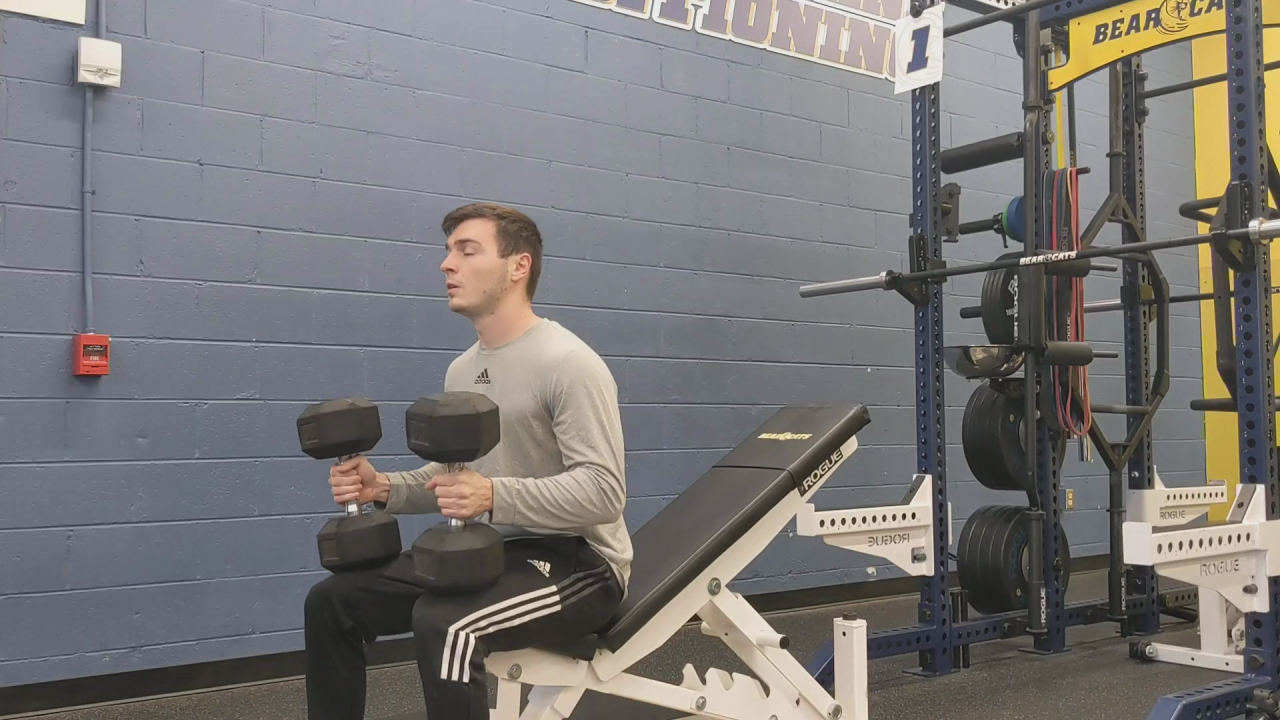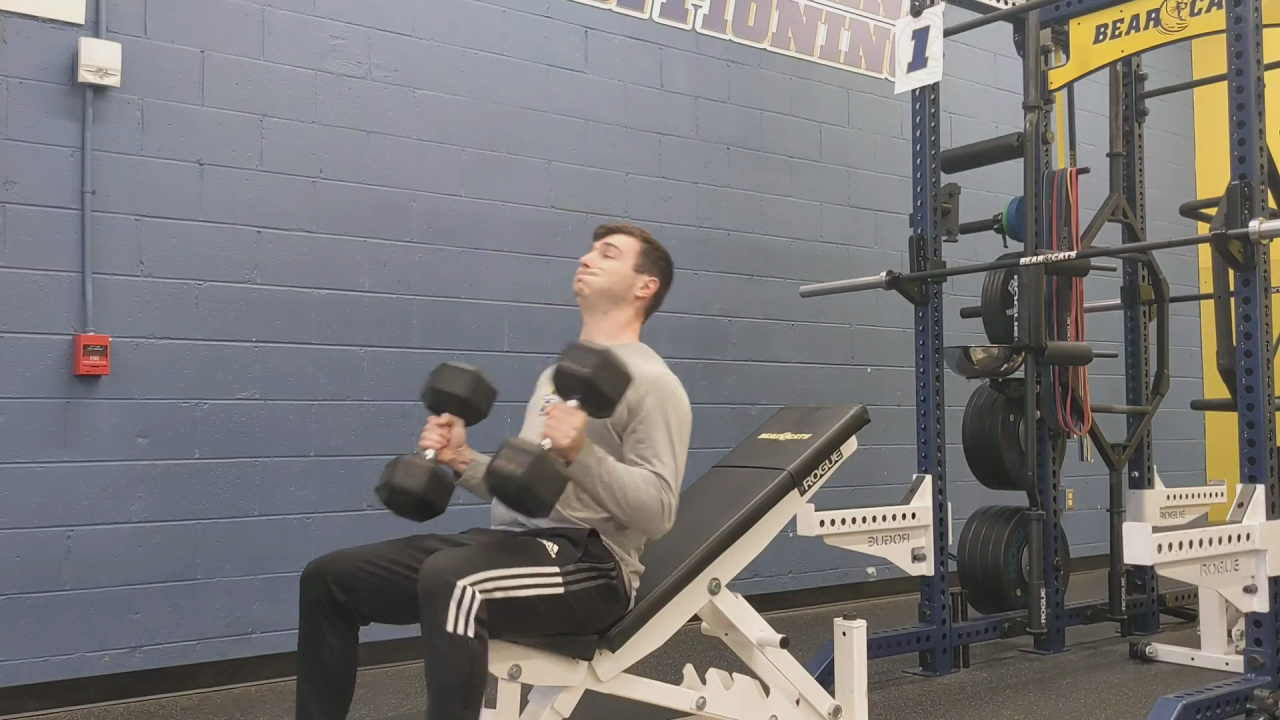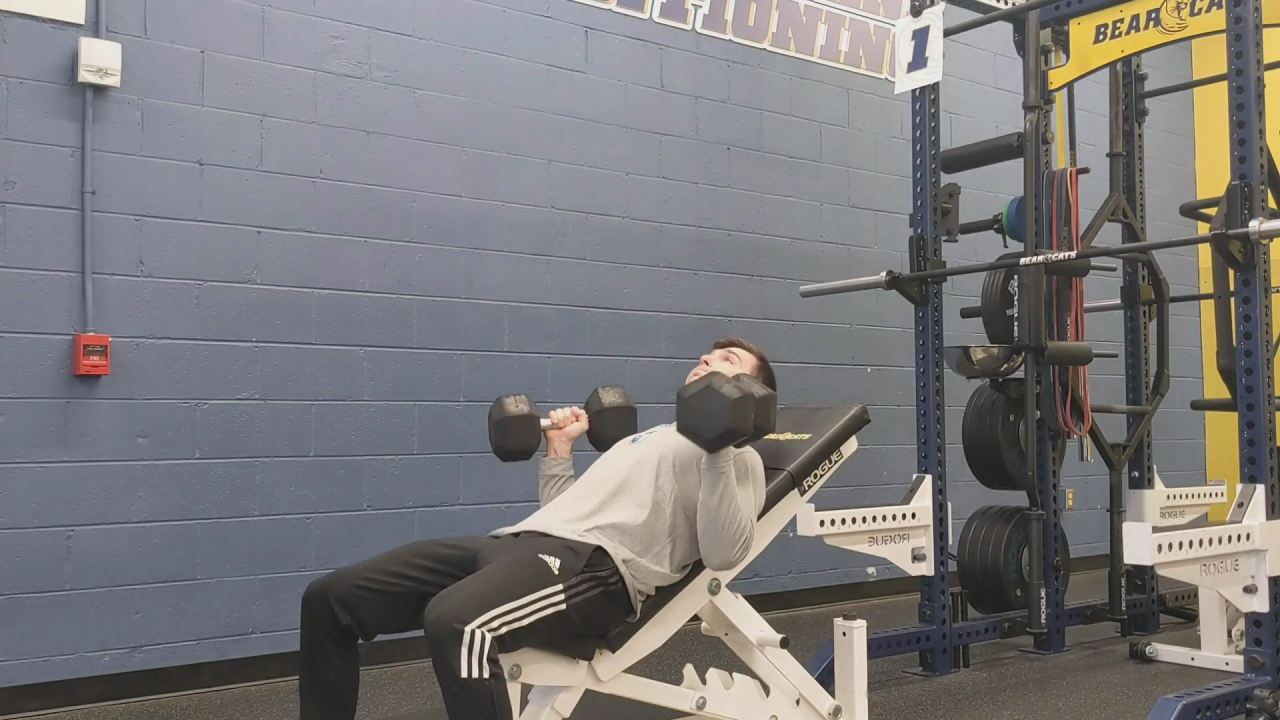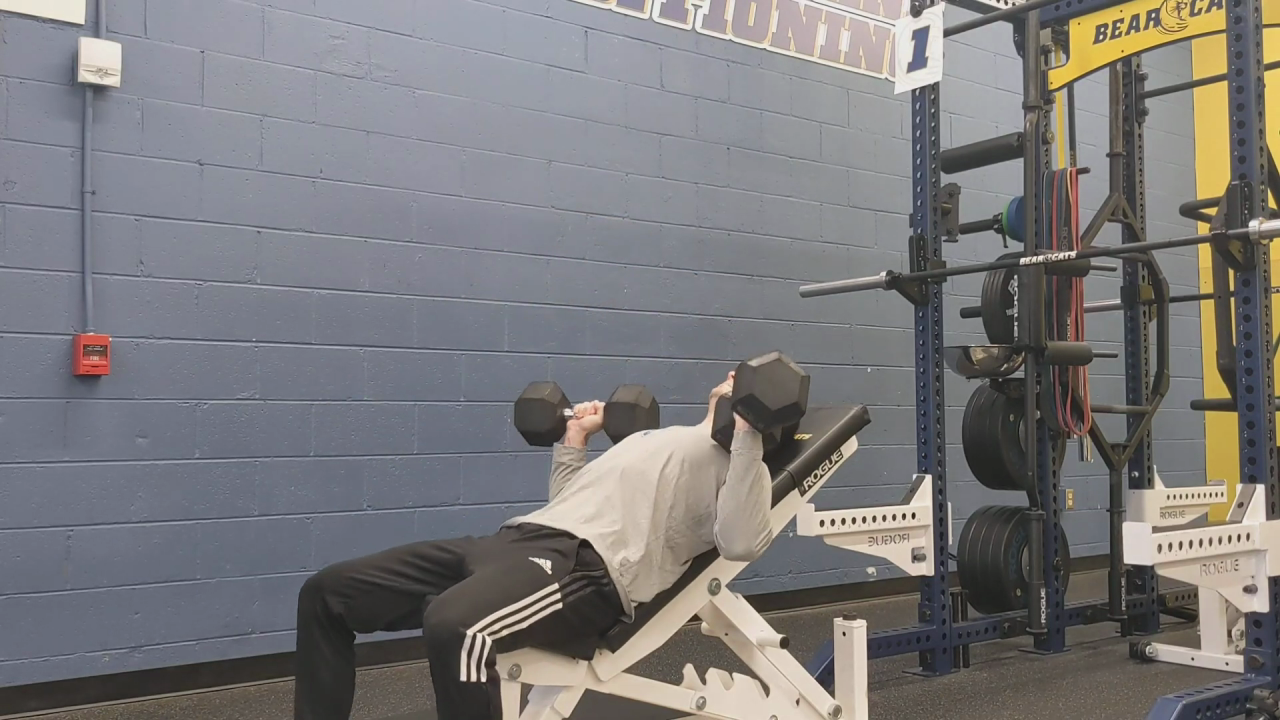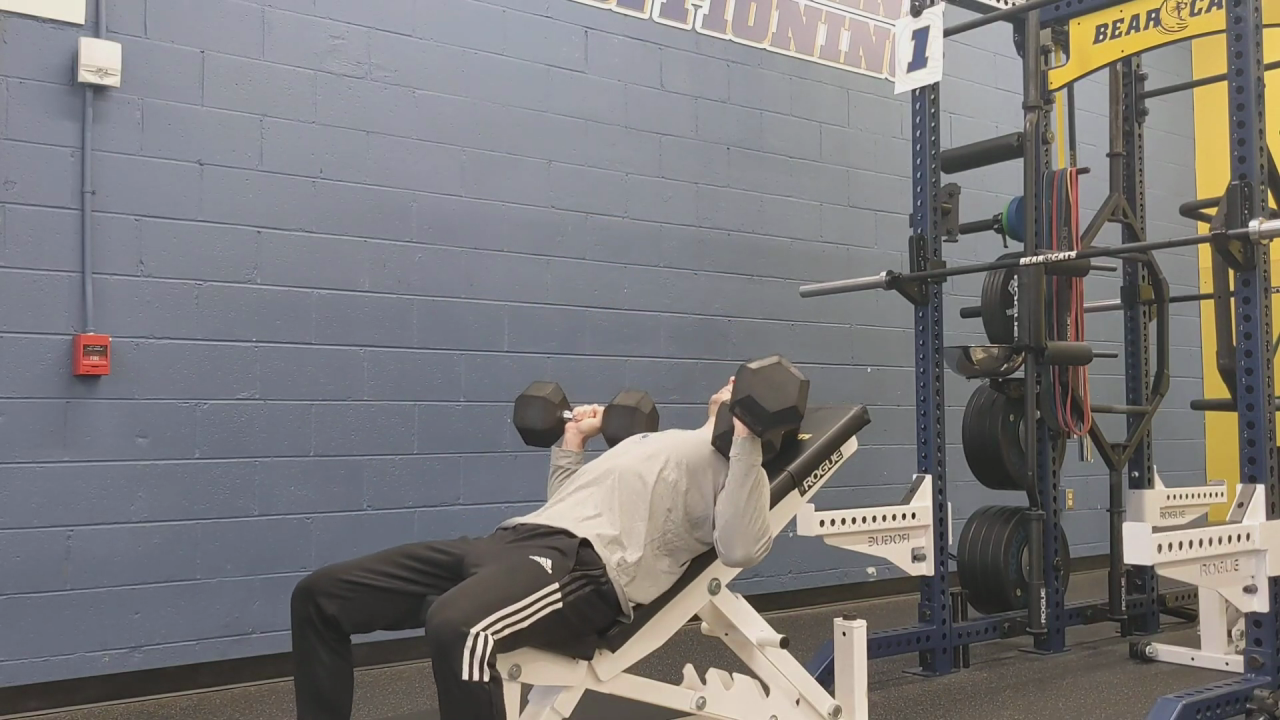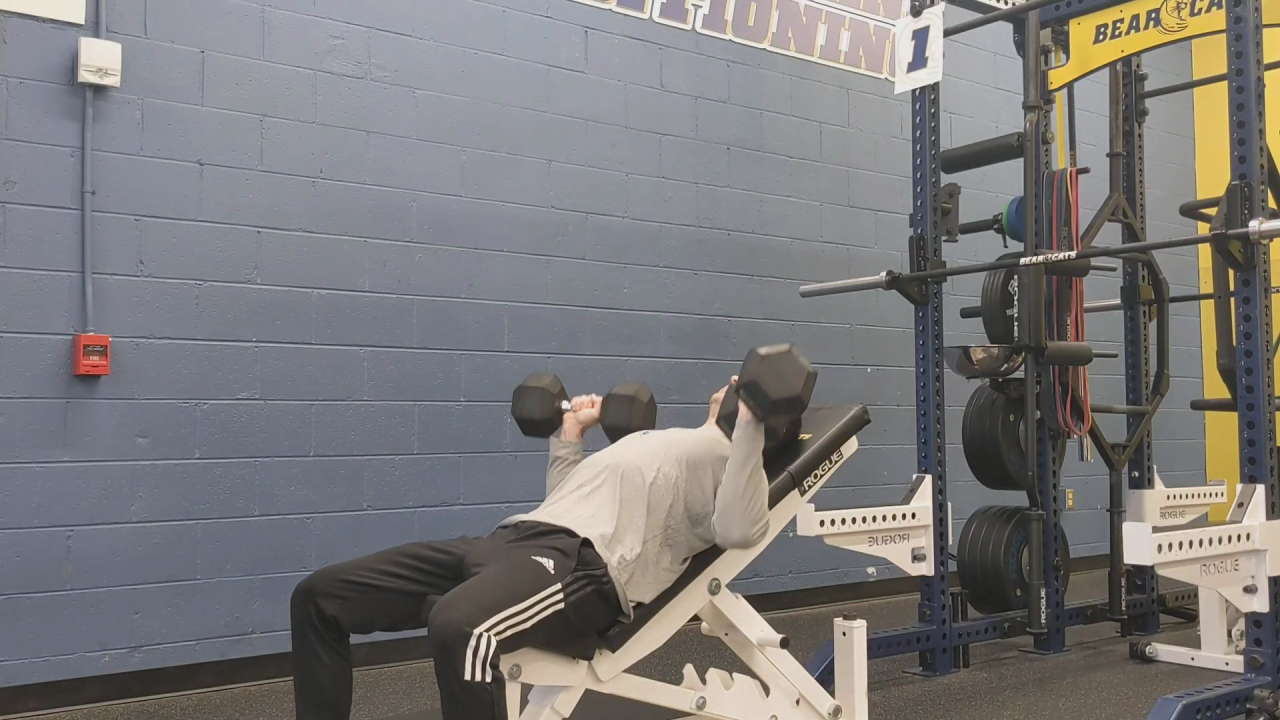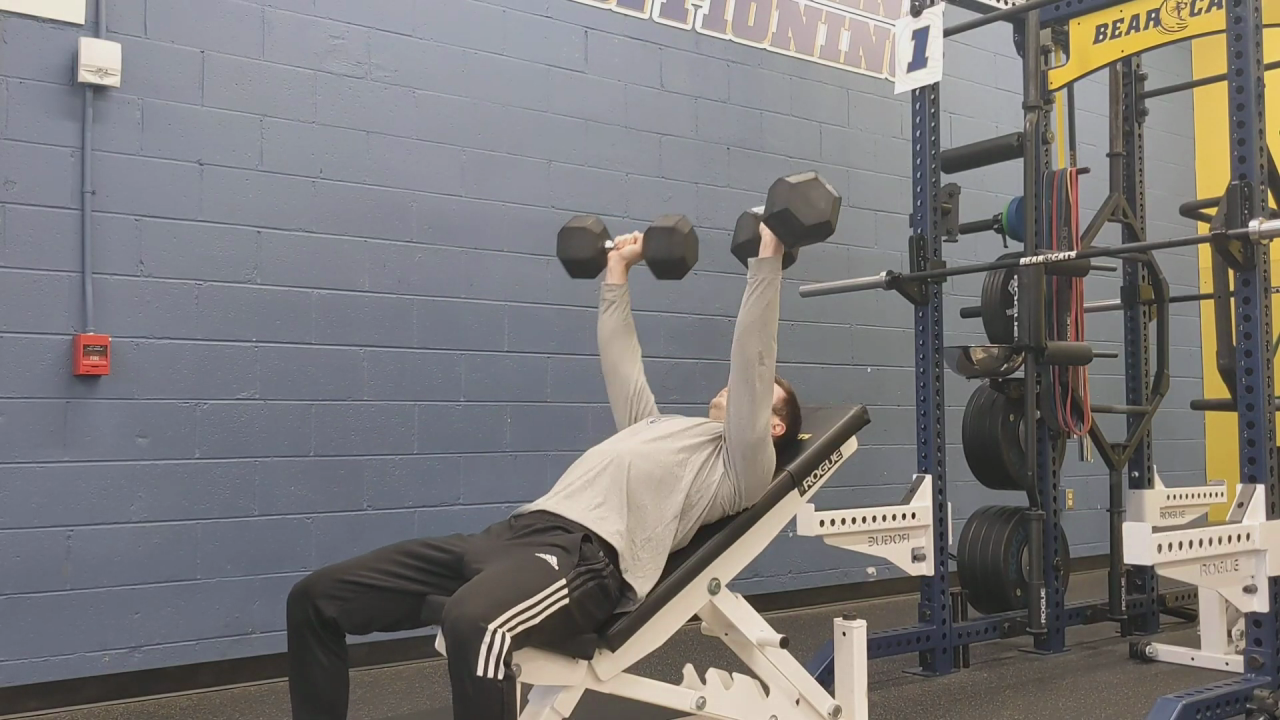
dt=0.7s
person 1, frame 1
left shoulder: (566, 363)
right shoulder: (463, 370)
left elbow: (604, 491)
right elbow: (456, 475)
left wrist: (495, 496)
right wrist: (383, 487)
left hip: (576, 560)
left knee: (445, 623)
right knee: (333, 601)
person 1, frame 2
left shoulder: (652, 383)
right shoulder: (557, 375)
left elbow: (656, 513)
left wrist: (582, 451)
right wrist: (462, 460)
left hip: (587, 559)
right hip: (509, 539)
left knee: (449, 579)
right knee: (329, 578)
person 1, frame 3
left shoulder: (736, 458)
right shoulder: (646, 438)
left elbow: (723, 551)
left wrist: (720, 444)
right wrist: (558, 447)
left hip: (593, 565)
right hip: (519, 540)
left knee: (455, 624)
right knee: (331, 598)
person 1, frame 4
left shoulder: (737, 461)
right shoulder: (658, 438)
left elbow: (742, 542)
left wrist: (747, 432)
right wrist: (574, 437)
left hip: (584, 564)
right hip: (516, 539)
left knee: (455, 628)
right knee: (328, 592)
person 1, frame 5
left shoulder: (735, 462)
right shoulder: (660, 441)
left elbow: (741, 548)
left wrist: (745, 435)
right wrist: (572, 438)
left hip: (582, 563)
right hip: (512, 538)
left knee: (458, 629)
right knee: (319, 595)
person 1, frame 6
left shoulder: (733, 458)
right shoulder: (663, 441)
left elbow: (738, 530)
left wrist: (753, 419)
right wrist: (572, 429)
left hip: (581, 564)
right hip: (515, 538)
left knee: (459, 628)
right knee: (320, 595)
person 1, frame 7
left shoulder: (739, 465)
right shoulder: (659, 426)
left elbow: (753, 360)
right elbow: (621, 359)
left wrist: (766, 257)
right wrist: (617, 269)
left hip: (584, 556)
right hip: (513, 533)
left knee: (474, 626)
right knee: (315, 599)
